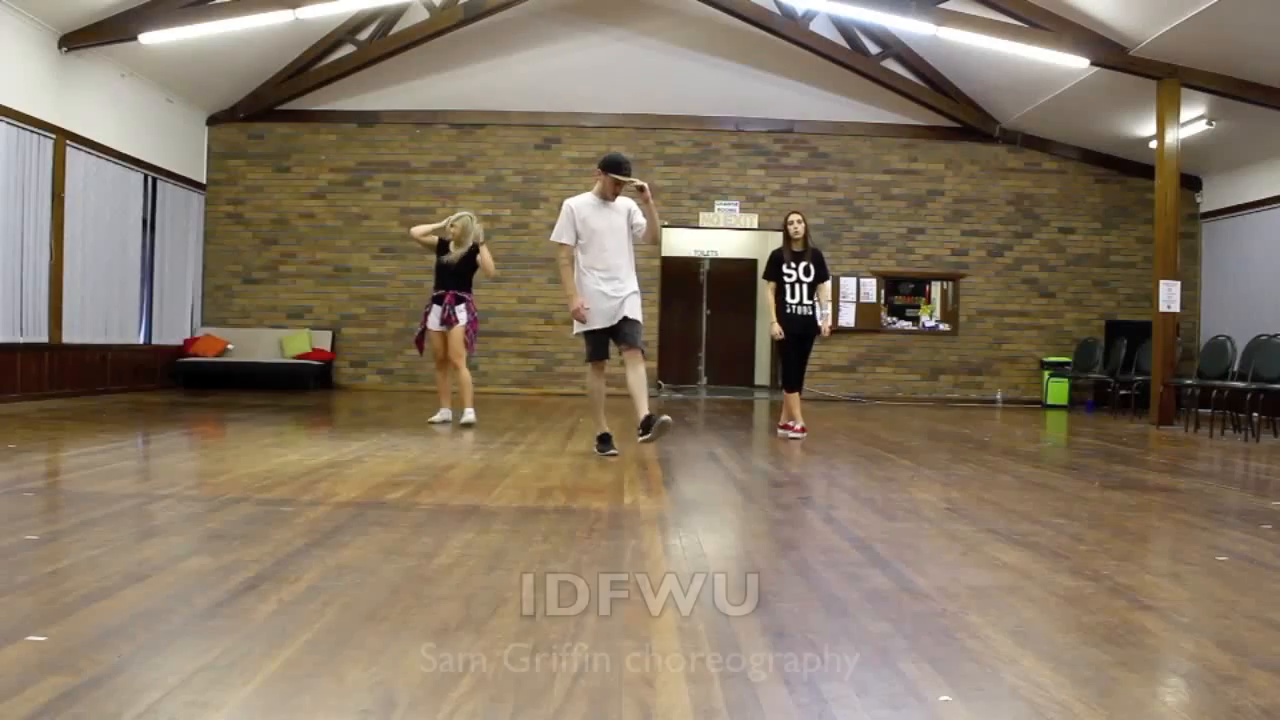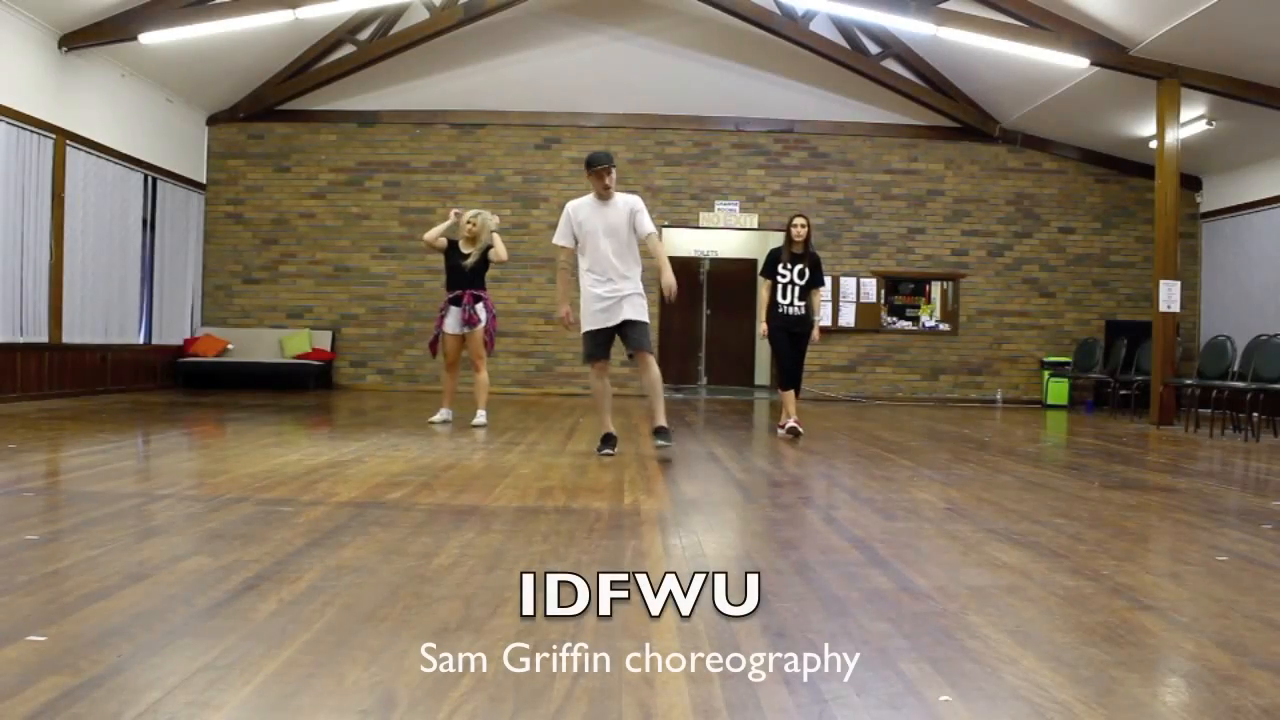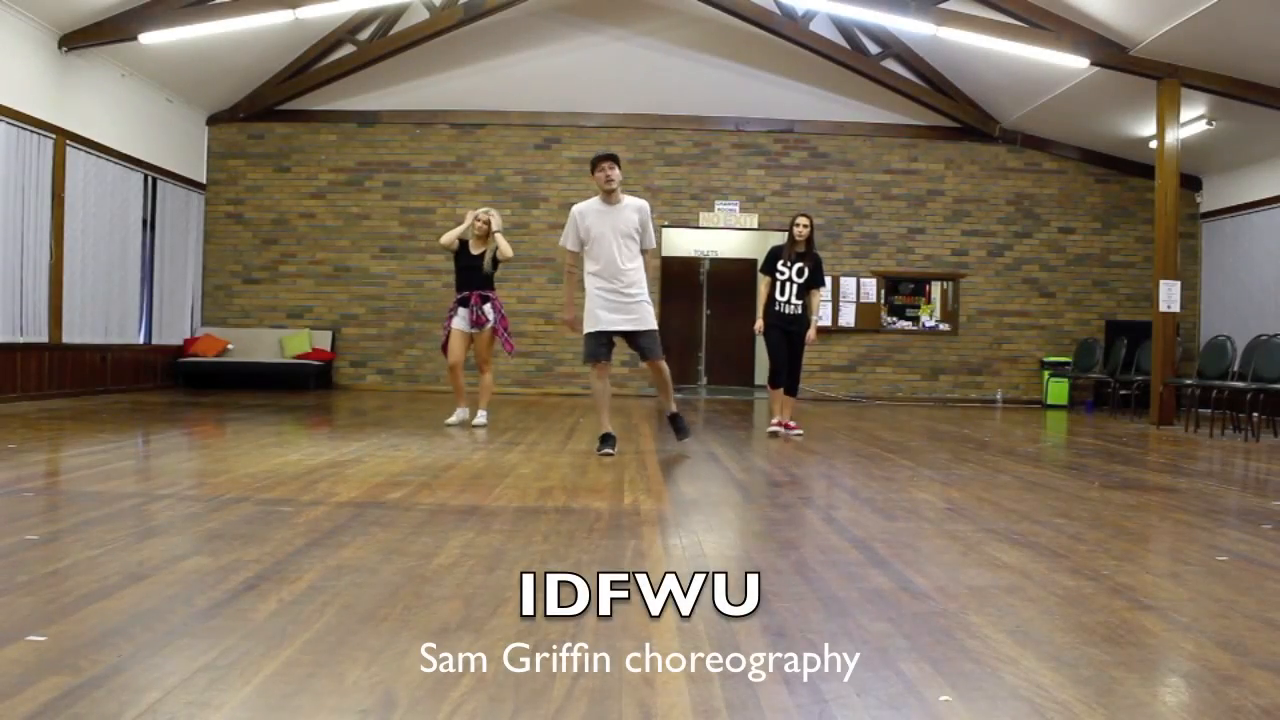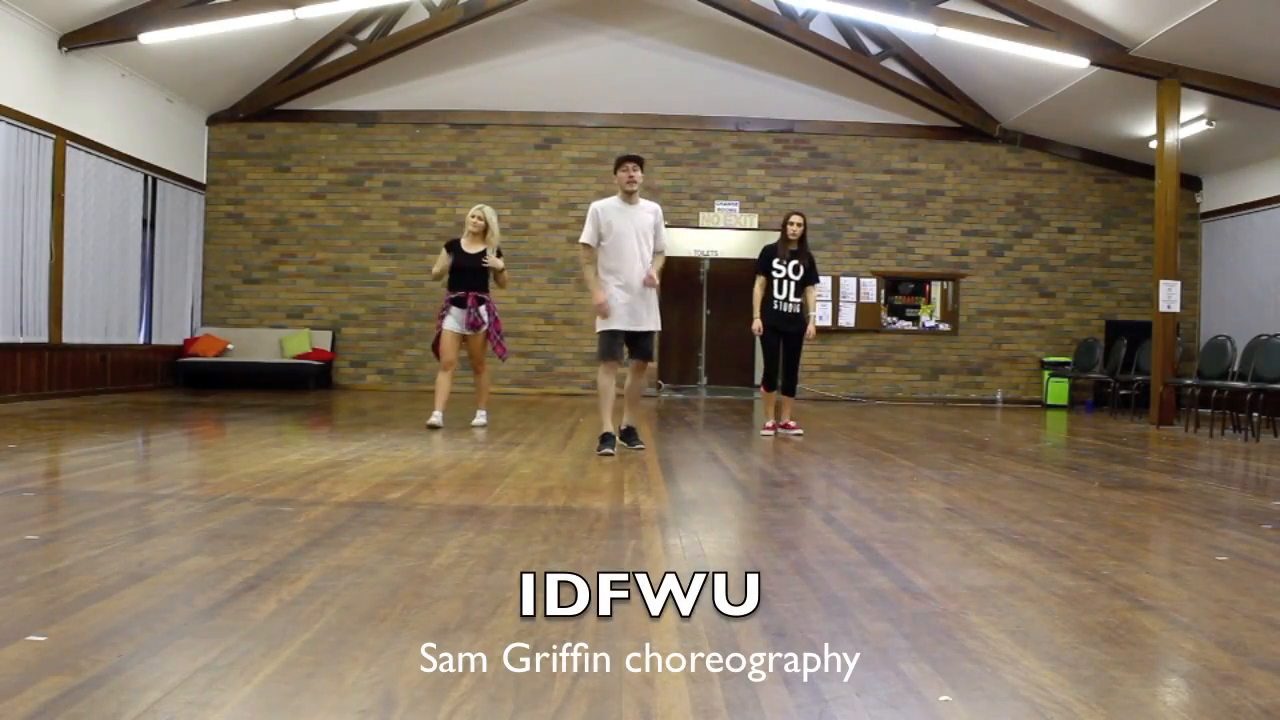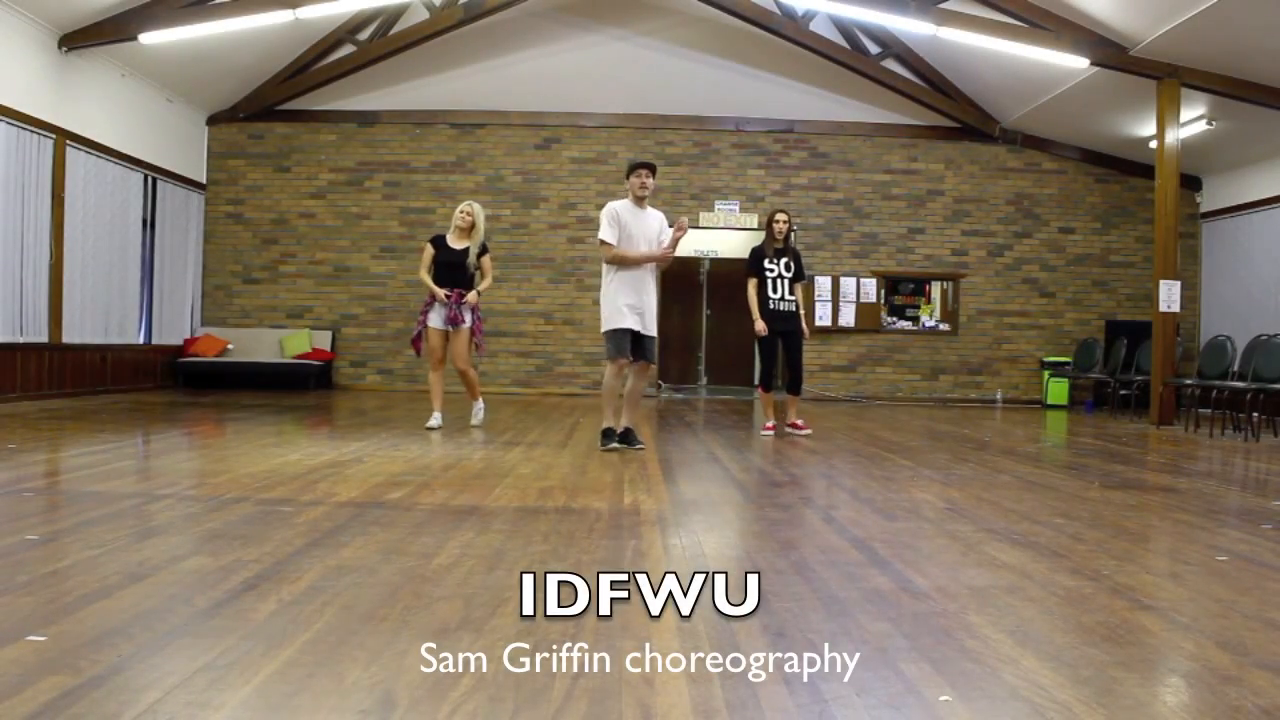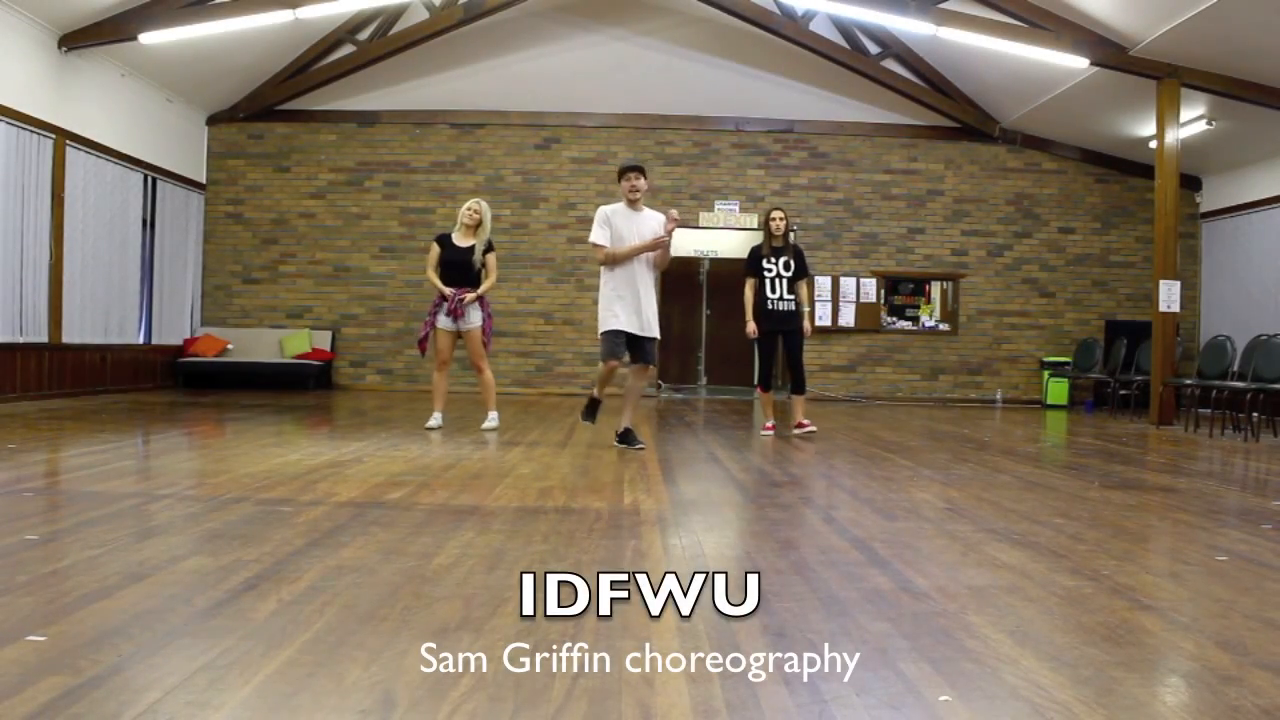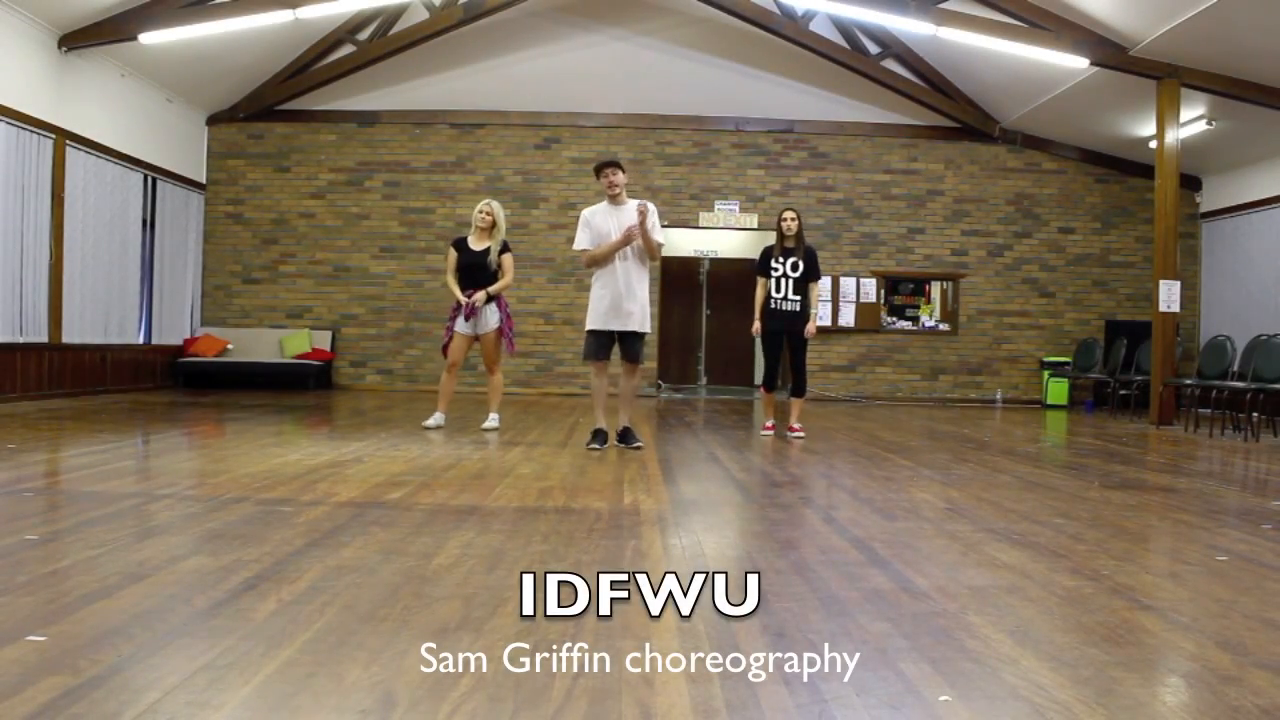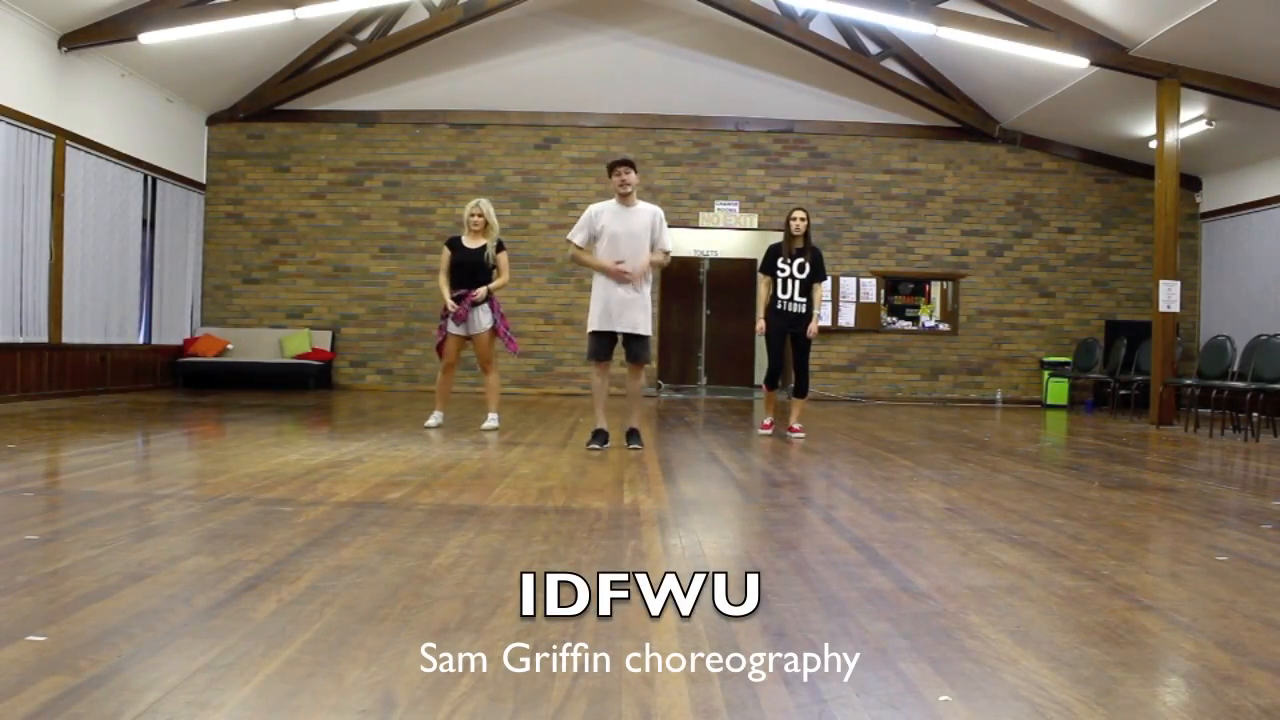
dt=0.4s
person 1, frame 1
left shoulder: (627, 206)
right shoulder: (574, 206)
left elbow: (653, 238)
right elbow: (564, 256)
left wrist: (647, 202)
right wrist: (573, 296)
left hip: (627, 295)
right hip: (593, 300)
left knee: (633, 354)
right knee: (597, 364)
left ankle: (645, 420)
right ankle: (602, 433)
person 1, frame 2
left shoulder: (632, 203)
right shoulder: (574, 209)
left elbow: (651, 238)
right elbow: (564, 260)
left wrist: (666, 270)
right wrist: (562, 302)
left hip: (629, 295)
right hip: (594, 300)
left knee: (644, 355)
right knee: (598, 365)
left ankle: (660, 425)
right ankle: (608, 433)
person 1, frame 3
left shoulder: (640, 207)
right shoulder: (580, 212)
left elbow: (647, 254)
right elbow: (572, 262)
left wrist: (640, 289)
right wrist: (569, 305)
left hip: (636, 301)
right hip: (599, 304)
left knee: (655, 360)
right knee: (599, 366)
left ankle: (672, 411)
right ankle: (606, 433)
person 1, frame 4
left shoulder: (654, 211)
right shoulder: (600, 209)
left elbow: (659, 253)
right elbow: (587, 256)
left wrist: (654, 272)
right wrist: (596, 292)
left hip: (643, 301)
right hip: (613, 301)
left knee: (640, 363)
right knee: (609, 363)
left ankle: (628, 427)
right ankle: (607, 432)
person 1, frame 5
left shoulder: (658, 218)
right shoulder: (614, 210)
left elbow: (662, 261)
right elbow: (608, 254)
left wrist: (676, 240)
right wrist: (650, 256)
left hip: (646, 302)
right hip: (619, 300)
left knee: (643, 365)
right knee: (618, 361)
left ankle: (626, 427)
right ankle: (608, 428)
person 1, frame 6
left shoulder: (656, 218)
right shoulder: (607, 213)
left elbow: (660, 265)
right elbow: (602, 256)
left wrist: (668, 235)
right wrist: (642, 247)
left hip: (645, 305)
right hip: (615, 303)
left knee: (642, 366)
right knee: (611, 361)
left ankle: (625, 428)
right ankle: (596, 394)
person 1, frame 7
left shoulder: (646, 209)
right shoulder: (590, 215)
left elbow: (655, 255)
right elbow: (587, 259)
left wrist: (643, 225)
right wrist: (619, 242)
left hip: (635, 302)
right hip: (603, 302)
left knee: (632, 365)
right knee: (598, 363)
left ankle: (624, 428)
right ankle: (600, 428)
person 1, frame 8
left shoulder: (653, 213)
right shoulder: (596, 212)
left elbow: (665, 258)
right elbow: (574, 252)
left wrist: (648, 261)
right wrist: (605, 266)
left hip: (638, 304)
right hip: (604, 302)
left knee: (636, 365)
right knee: (600, 364)
left ankle: (633, 428)
right ankle: (601, 428)
person 2, frame 1
left shoulder: (815, 255)
right shoulder: (778, 256)
left elbow: (822, 288)
right elbow: (771, 291)
left wrist: (826, 317)
right wrist: (773, 321)
left hip: (807, 323)
right hip: (786, 322)
left knee: (798, 372)
right knee: (789, 371)
left ankle: (785, 421)
right ankle: (798, 423)
person 2, frame 2
left shoulder: (813, 259)
right shoulder: (775, 255)
left elbow: (815, 293)
right elbow: (766, 289)
left wrist: (816, 324)
right wrist: (763, 320)
left hip: (801, 324)
right hip: (778, 322)
left knee: (796, 371)
right knee: (785, 370)
left ankle: (784, 421)
right ankle: (793, 418)
person 2, frame 3
left shoulder: (814, 259)
right shoulder: (776, 253)
left elbow: (815, 293)
right elbow: (765, 285)
left wrist: (813, 325)
right wrist: (759, 316)
left hip: (798, 323)
right hip: (774, 320)
left knee: (793, 371)
right knee: (778, 367)
left ankle: (787, 419)
right ankle: (775, 418)
person 2, frame 4
left shoulder: (806, 256)
right shoulder: (770, 251)
left elbow: (810, 290)
right elbow: (759, 286)
left wrist: (812, 320)
right wrist: (756, 316)
left hip: (795, 322)
right hip: (771, 320)
left knee: (791, 371)
right knee: (771, 369)
left ankle: (786, 420)
right ankle: (769, 420)
person 2, frame 5
left shoulder: (793, 254)
right shoulder: (758, 252)
left elbow: (797, 288)
right elbow: (751, 288)
left wrist: (803, 319)
right wrist: (757, 319)
left hip: (791, 321)
right hip: (768, 320)
left knee: (795, 369)
right knee: (768, 370)
left ankle: (792, 419)
right ankle: (769, 420)
person 2, frame 6
left shoulder: (795, 251)
right shoulder: (757, 252)
left elbow: (801, 285)
right elbow: (749, 287)
left wrist: (806, 317)
right wrist: (749, 319)
left hip: (791, 319)
right hip: (765, 319)
left knee: (796, 367)
right knee: (766, 369)
left ankle: (799, 420)
right ankle: (769, 420)
person 2, frame 7
left shoulder: (808, 253)
right shoulder: (769, 252)
left elbow: (813, 287)
right elbow: (761, 286)
left wrist: (812, 319)
right wrist: (756, 318)
left hip: (798, 320)
right hip: (771, 319)
left knee: (798, 369)
right knee: (771, 369)
left ankle: (794, 422)
right ankle: (769, 420)
person 2, frame 8
left shoulder: (814, 253)
right shoulder: (775, 250)
left elbow: (817, 288)
right elbow: (764, 285)
left wrist: (815, 319)
right wrist: (760, 317)
left hip: (802, 320)
right hip: (776, 318)
left knee: (801, 370)
right knee: (774, 367)
left ankle: (794, 422)
right ankle: (768, 417)
person 3, frame 1
left shoulder: (473, 251)
right shoulder: (441, 245)
left elbow: (490, 272)
right elbow: (414, 233)
left wrist: (482, 243)
right wrist: (442, 224)
left hip: (460, 308)
right hip: (437, 307)
left knee: (457, 361)
right knee: (440, 362)
left ankle: (469, 410)
right ankle: (445, 410)
person 3, frame 2
left shoulder: (486, 250)
right shoulder: (450, 246)
left elbow: (503, 258)
right elbow: (427, 239)
left wrist: (494, 231)
right wrist: (450, 222)
left hip: (477, 308)
right hip: (453, 308)
left knee: (478, 363)
right knee: (450, 364)
left ankle: (481, 413)
right ankle: (446, 411)
person 3, frame 3
left shoulder: (494, 250)
right shoulder: (460, 245)
left elbow: (508, 255)
right elbow: (443, 242)
left wrist: (496, 231)
right wrist: (465, 224)
left hip: (486, 308)
right hip: (461, 309)
left knee: (483, 365)
right knee: (453, 363)
left ankle: (482, 412)
right ankle: (462, 409)
person 3, frame 4
left shoulder: (493, 250)
right shoulder: (453, 246)
left elbow: (503, 284)
right elbow: (435, 276)
left wrist: (501, 267)
right wrist: (441, 268)
left hip: (480, 309)
right hip: (453, 308)
left knee: (478, 366)
right knee: (446, 363)
left ankle: (481, 412)
right ankle: (437, 414)
person 3, frame 5
left shoulder: (479, 247)
right shoulder: (437, 241)
left elbow: (488, 278)
right elbow: (423, 271)
left wrist: (476, 291)
right wrist: (435, 288)
left hip: (462, 307)
right hip: (437, 305)
left knee: (461, 365)
right knee: (436, 363)
left ankle: (477, 402)
right ankle: (436, 414)
person 3, frame 6
left shoulder: (485, 244)
right shoulder: (443, 240)
left elbow: (492, 277)
right elbow: (430, 270)
left wrist: (477, 293)
right wrist: (442, 287)
left hip: (472, 306)
right hip: (445, 305)
left knee: (480, 363)
right knee: (441, 362)
left ankle: (492, 414)
right ankle: (437, 414)
person 3, frame 7
left shoulder: (501, 246)
right shoulder: (459, 244)
left elbow: (508, 278)
right elbow: (450, 275)
left wrist: (486, 292)
right wrist: (459, 296)
left hip: (491, 309)
right hip: (464, 309)
left knee: (492, 366)
right knee: (452, 363)
left ankle: (493, 416)
right ankle: (439, 414)
person 3, frame 8
left shoulder: (495, 245)
right shoulder: (453, 243)
left elbow: (505, 277)
right elbow: (443, 274)
left wrist: (487, 288)
right wrist: (447, 298)
left hip: (483, 309)
right hip: (456, 308)
left knee: (487, 365)
right knee: (447, 364)
left ankle: (492, 415)
right ankle: (438, 413)
